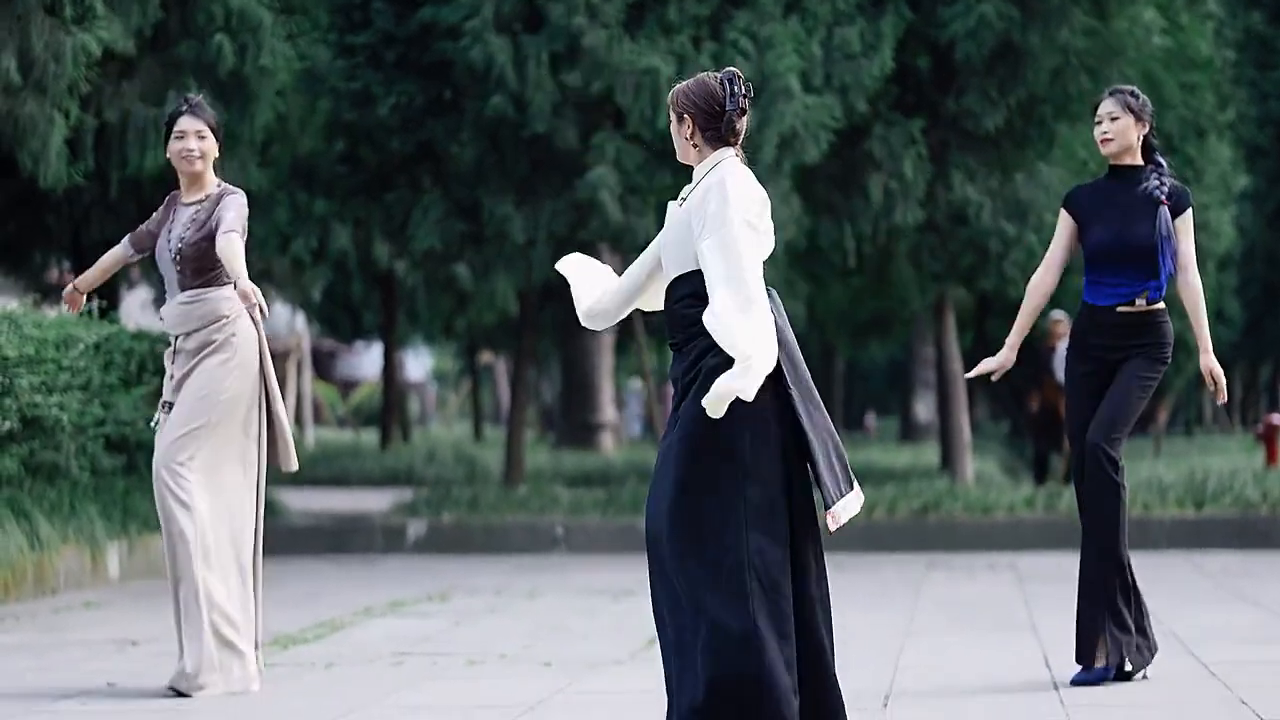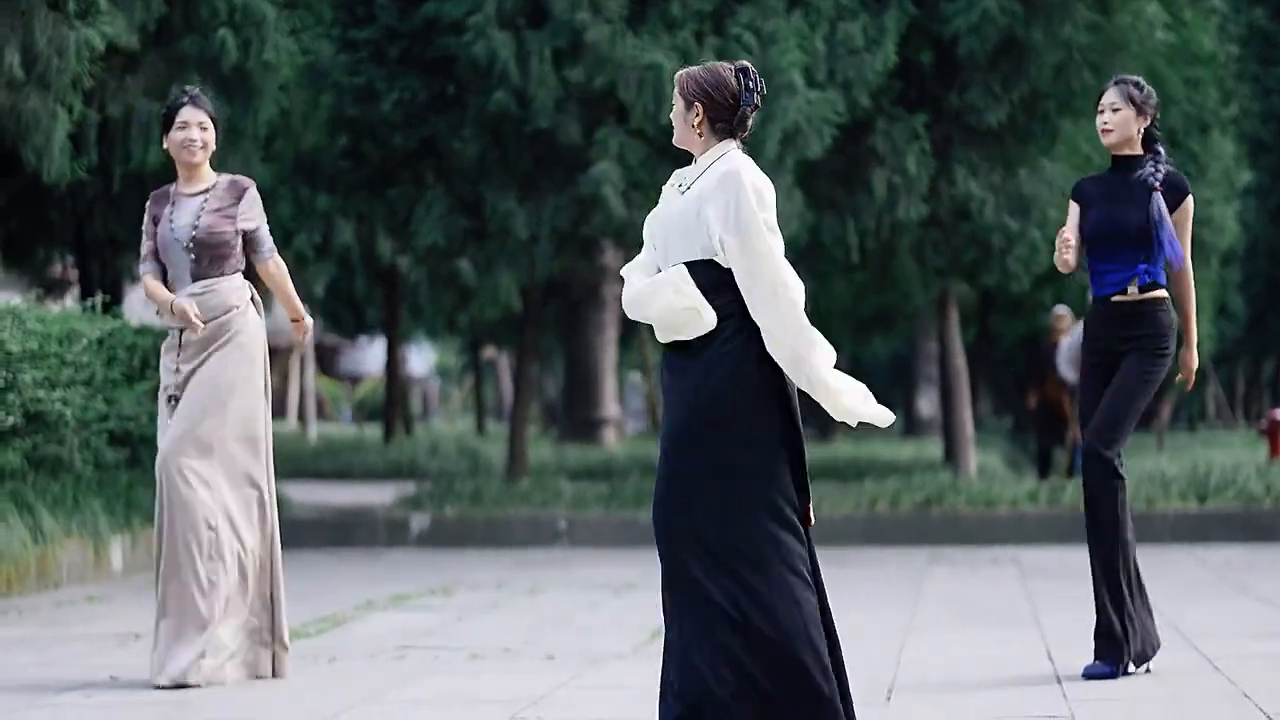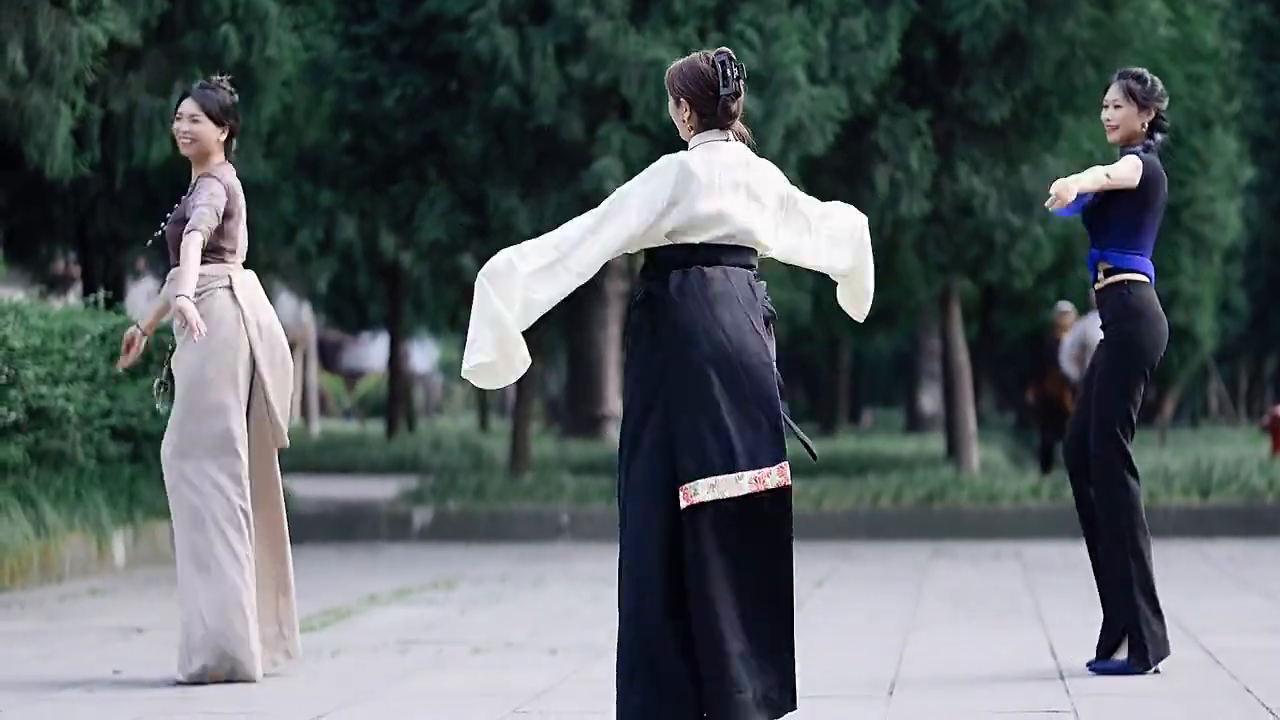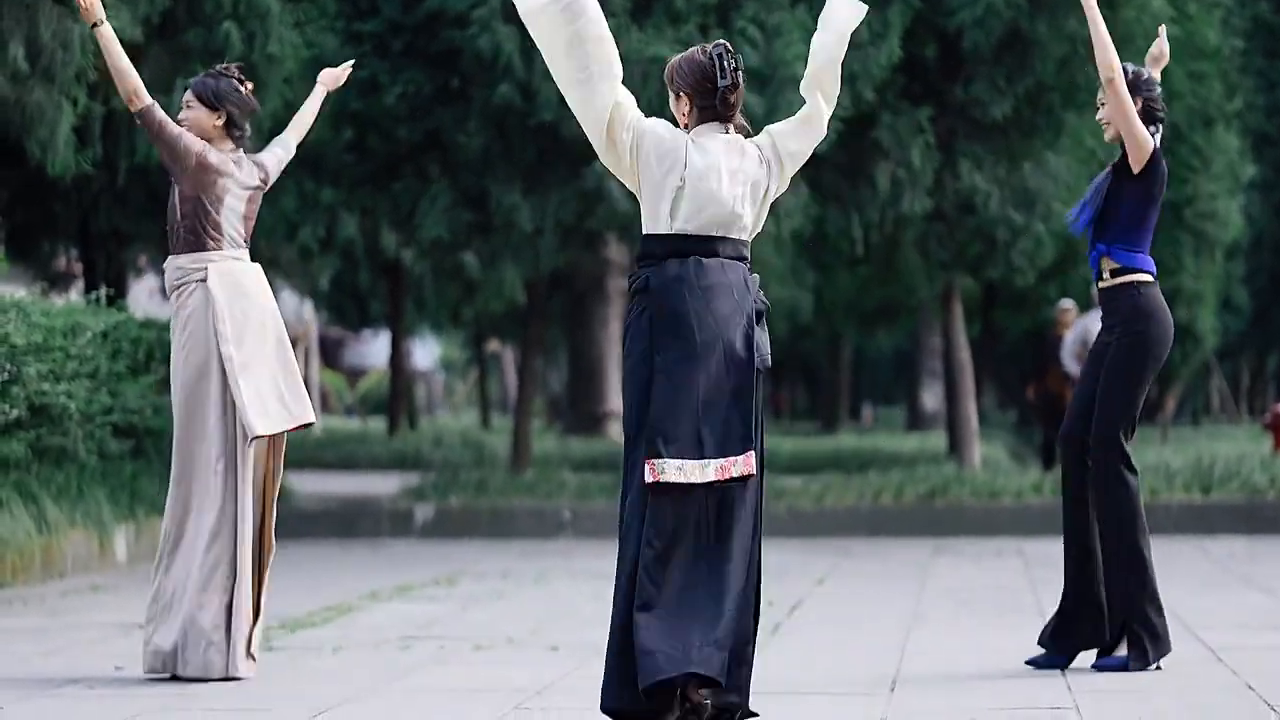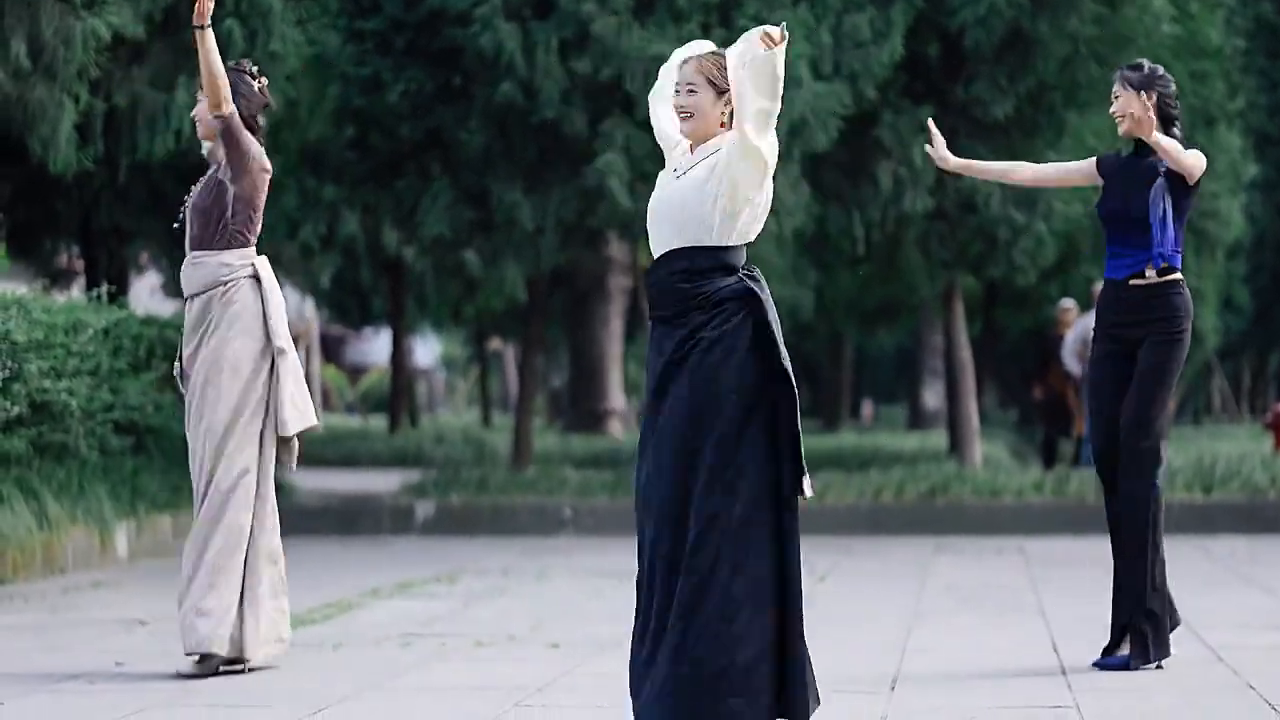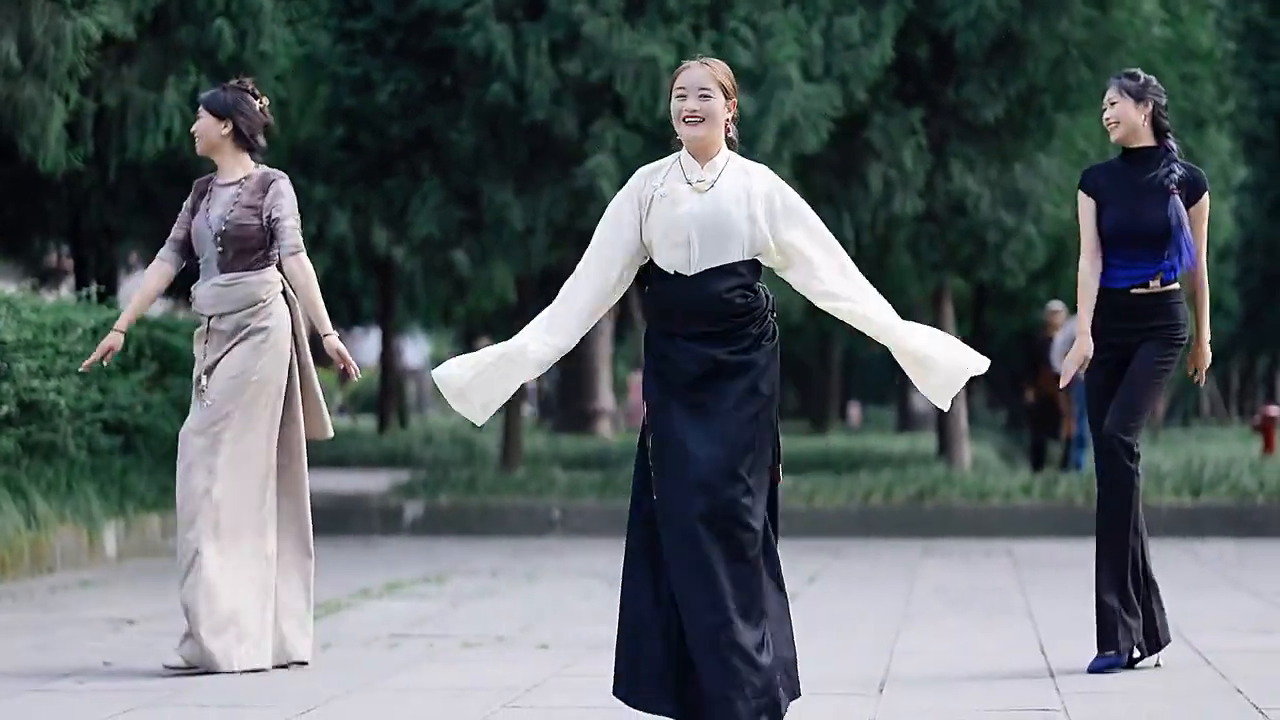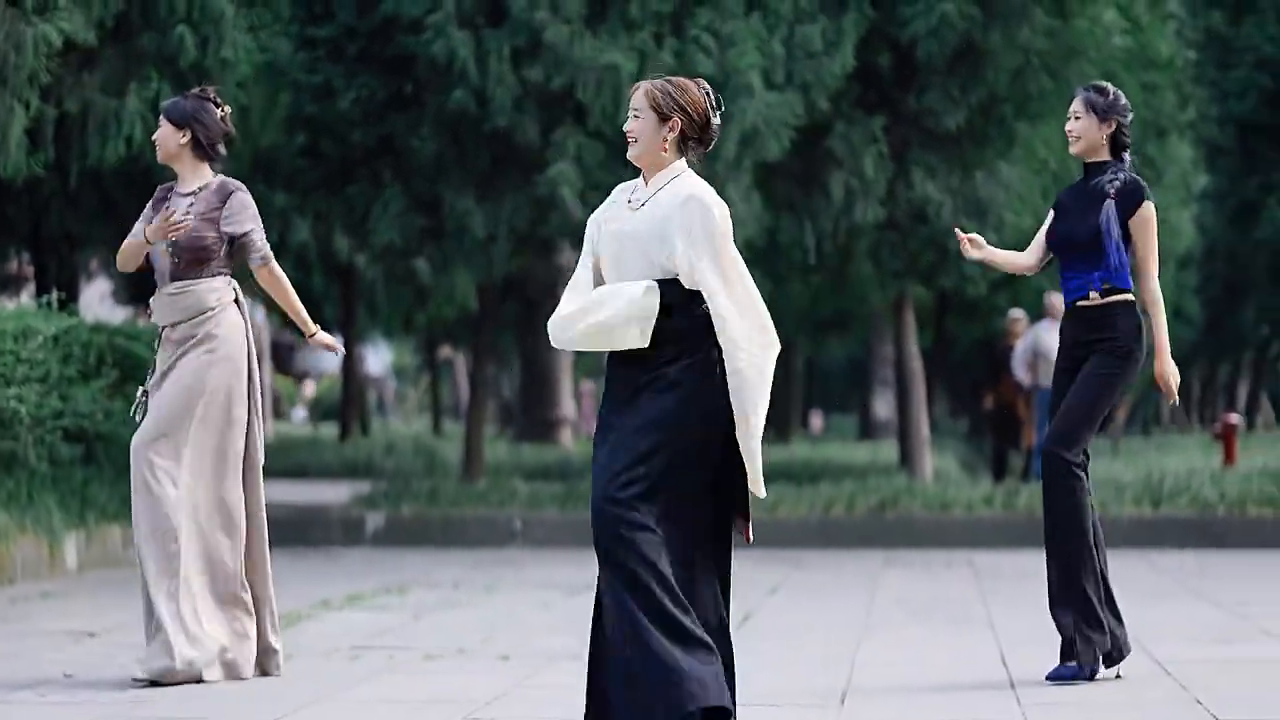
dt=0.4s
person 1, frame 1
left shoulder: (729, 188)
right shoulder: (702, 197)
left elbow: (737, 280)
right elbow: (653, 277)
left wrist: (745, 357)
right wrist: (603, 287)
left hip: (735, 368)
right hip: (717, 370)
left knee: (716, 534)
right knee: (708, 534)
person 1, frame 2
left shoulder: (737, 182)
right shoulder: (680, 187)
left elbow: (770, 282)
right elbow: (651, 266)
left wrist: (820, 377)
right wrist: (656, 293)
left hip: (731, 362)
right hip: (703, 367)
left knee: (725, 525)
right knee: (733, 528)
person 1, frame 3
left shoulder: (673, 174)
right shoulder: (763, 176)
left elbow: (594, 235)
right elbow: (830, 227)
left wrist: (512, 293)
right wrist: (852, 273)
left hip: (681, 333)
right hip: (744, 332)
left knee: (674, 511)
right knee: (737, 514)
person 1, frame 4
left shoulder: (663, 147)
right shoulder: (763, 156)
left elbow: (597, 88)
right elbow: (815, 106)
left hip: (671, 316)
right hip: (735, 317)
left knee: (665, 495)
right knee: (711, 497)
person 1, frame 5
left shoulder: (741, 160)
right shoulder: (682, 158)
left elbow: (756, 124)
right elbow: (669, 109)
left wrist: (761, 54)
right wrist: (684, 65)
left hip: (720, 338)
right hip: (685, 341)
left knee: (706, 501)
right knee: (677, 498)
person 1, frame 6
left shoulder: (759, 184)
right shoulder: (646, 186)
left elbow: (822, 266)
right elbow: (596, 279)
left wrist: (897, 332)
right wrist: (526, 352)
left hip: (741, 358)
right hip: (672, 359)
left knee: (727, 501)
right knee: (675, 509)
person 1, frame 7
left shoulder: (696, 203)
right shoulder: (618, 203)
left elbow: (733, 305)
right elbow: (582, 302)
right wrist: (624, 311)
left hip: (679, 377)
right hip: (628, 378)
left knee: (629, 510)
right knee: (679, 529)
person 2, frame 1
left shoulder: (231, 200)
right shoulder: (174, 206)
left elbow: (232, 254)
right elbow: (133, 246)
left wrist: (241, 287)
right wrist: (86, 279)
left hip: (225, 348)
right hip: (187, 354)
left knee: (181, 473)
right knee: (204, 489)
left ankle: (215, 655)
right ankle: (224, 646)
person 2, frame 2
left shoulder: (240, 191)
right shoulder: (158, 203)
left elbow: (266, 258)
right elbow: (148, 278)
left wrist: (298, 315)
right wrist: (173, 303)
left hip: (231, 338)
right hip: (183, 347)
left knee: (187, 463)
right knee: (218, 482)
left ankle: (211, 645)
right ankle: (241, 641)
person 2, frame 3
left shoulder: (213, 181)
right shoulder: (215, 183)
left elbow: (194, 239)
right elbow: (192, 252)
left wrist: (183, 297)
right wrist: (147, 322)
left hip: (221, 322)
right hip: (215, 326)
left knee: (203, 465)
right knee: (233, 474)
left ankle: (229, 641)
right ankle: (255, 633)
person 2, frame 4
left shoulder: (197, 160)
right shoulder: (253, 168)
left elbow: (134, 98)
right elbow: (291, 139)
right wrist: (321, 87)
left hip: (211, 309)
right hip: (246, 302)
left knee: (215, 460)
right knee: (240, 458)
left ankle: (215, 640)
right ankle: (229, 632)
person 2, frame 5
left shoulder: (248, 156)
right shoulder: (230, 157)
left elbow: (226, 112)
right elbow: (217, 128)
right wrist: (216, 87)
left hip: (237, 311)
right hip: (216, 313)
left knee: (228, 458)
right knee: (235, 458)
left ankle: (228, 631)
right ankle: (245, 624)
person 2, frame 6
left shoulder: (273, 185)
right shoulder: (203, 191)
left elbow: (293, 259)
right elbow: (165, 263)
left wrist: (326, 333)
right wrist: (119, 328)
left hip: (264, 329)
right hip: (218, 335)
left knee: (216, 455)
right knee: (251, 474)
left ankle: (226, 631)
right ankle: (272, 626)
person 2, frame 7
left shoulder: (231, 196)
right shoulder: (165, 197)
left elbow: (264, 266)
right elbow: (130, 257)
left wrist: (309, 329)
right wrist: (151, 235)
left hip: (214, 341)
right hip: (179, 344)
left knee: (160, 459)
right knee: (210, 484)
left ankle: (191, 646)
right ankle: (235, 638)
person 3, frame 1
left shoulder: (1172, 196)
right shoulder: (1082, 198)
left elbow: (1187, 275)
right elbow: (1049, 272)
left wrist: (1205, 350)
right wrist: (1010, 347)
left hip: (1146, 342)
right hip: (1088, 341)
left knee: (1098, 449)
right knee: (1087, 467)
left ankle: (1109, 639)
right ankle: (1126, 633)
person 3, frame 2
left shoulder: (1170, 184)
right shoulder: (1087, 190)
left elbow: (1182, 270)
right elbow: (1068, 261)
left wrist: (1189, 342)
right wrist: (1061, 249)
left hip: (1147, 332)
right hip: (1101, 333)
left knee: (1100, 454)
right knee: (1100, 463)
left ankle: (1121, 635)
right ankle: (1133, 631)
person 3, frame 3
left shoulder: (1140, 163)
right shoulder: (1139, 174)
left elbow: (1104, 173)
left wrist: (1077, 182)
left hip: (1132, 321)
right hip: (1125, 325)
left knee: (1108, 457)
right knee: (1082, 452)
left ankle: (1139, 636)
right ankle: (1130, 620)
person 3, frame 4
left shoulder: (1144, 156)
right shoulder: (1133, 163)
left elbow: (1117, 83)
left wrist: (1091, 9)
right wrist: (1153, 69)
left hip: (1136, 319)
right hip: (1119, 322)
left knee: (1107, 453)
right knee: (1077, 446)
left ankle: (1141, 635)
right ankle: (1082, 623)
person 3, frame 5
left shoulder: (1186, 162)
right shoulder: (1112, 167)
left elbow: (1183, 163)
right elbow: (1034, 175)
left wrist: (1160, 143)
right wrist: (961, 165)
left hip: (1164, 317)
right hip: (1114, 319)
left knee: (1138, 449)
right knee: (1109, 453)
left ankle: (1141, 629)
right ankle: (1150, 615)
person 3, frame 6
left shoulder: (1187, 179)
right shoulder: (1095, 179)
left elbow: (1197, 264)
right elbow: (1088, 261)
left wrist: (1202, 335)
right wrist: (1083, 333)
left hip: (1161, 323)
right hip: (1106, 324)
left knee: (1118, 440)
right knee: (1108, 456)
left ankle: (1121, 632)
right ankle: (1140, 626)
person 3, frame 7
left shoulder: (1131, 191)
right shoulder: (1069, 196)
left elbow: (1148, 275)
right elbow: (1031, 260)
left wrist: (1164, 351)
right wrist: (984, 254)
left hip: (1114, 336)
right hip: (1076, 338)
left knee: (1061, 453)
right knee: (1064, 463)
left ankle: (1088, 638)
right ankle: (1101, 631)
